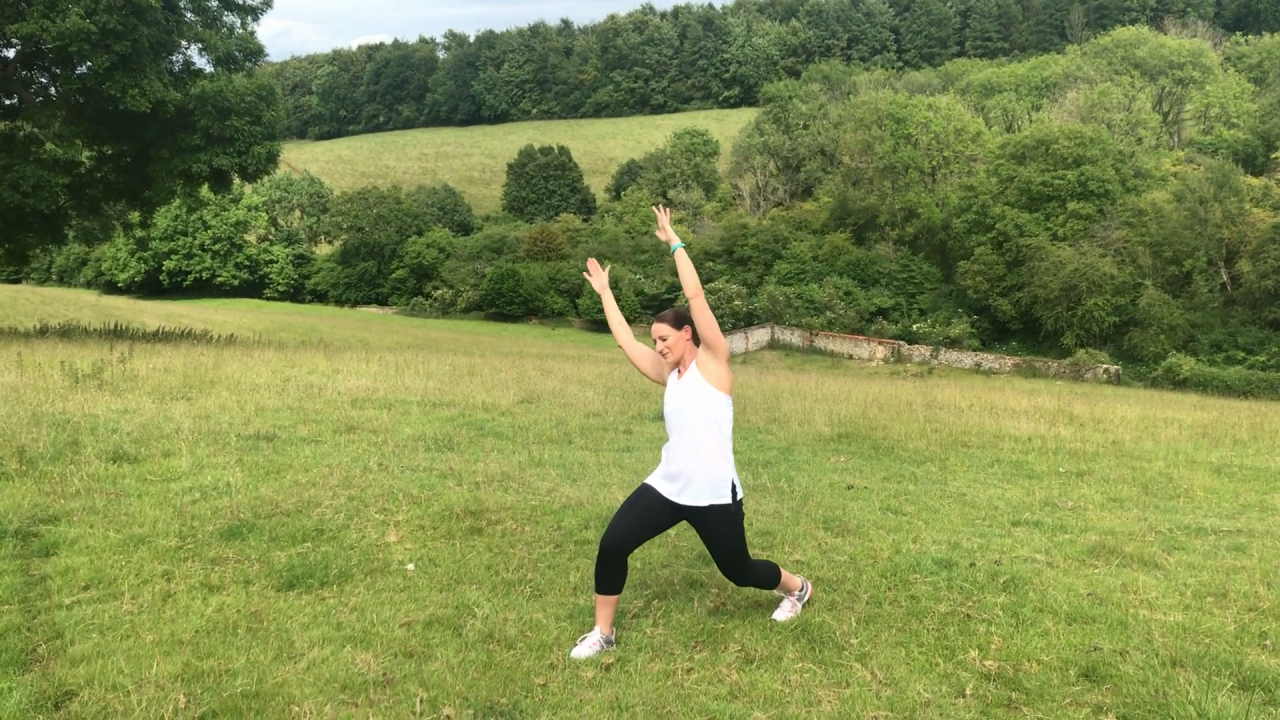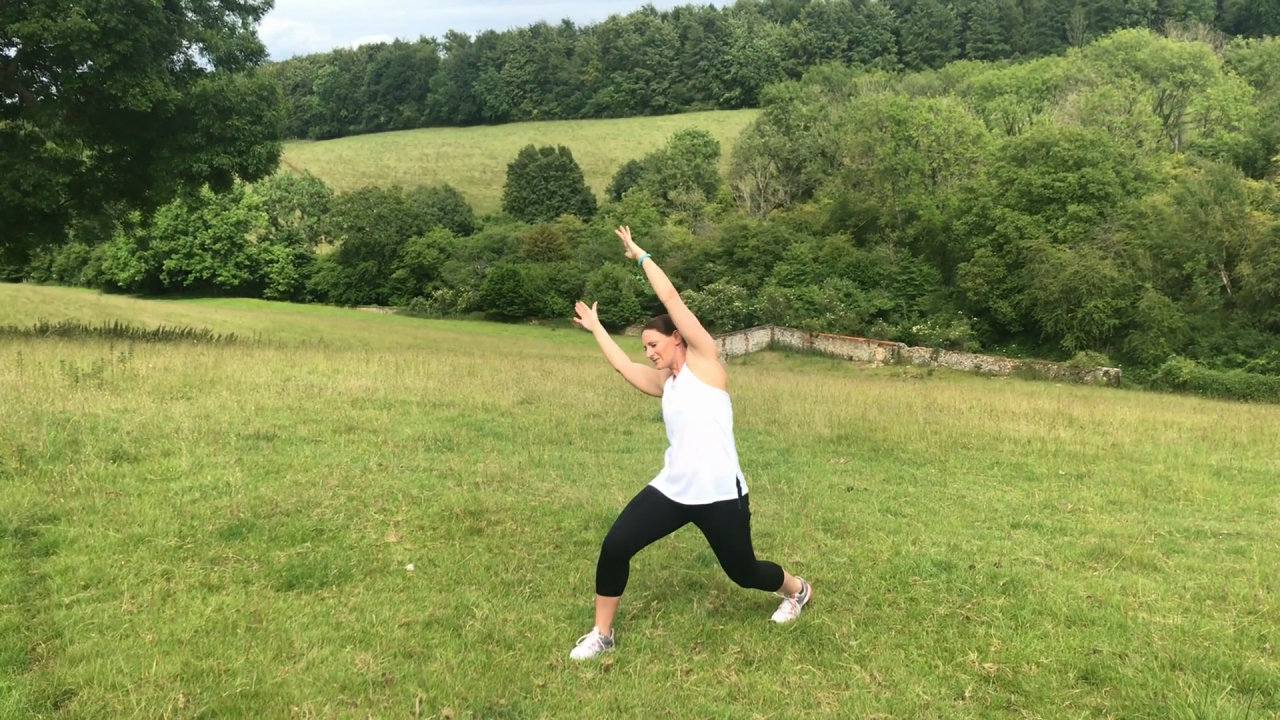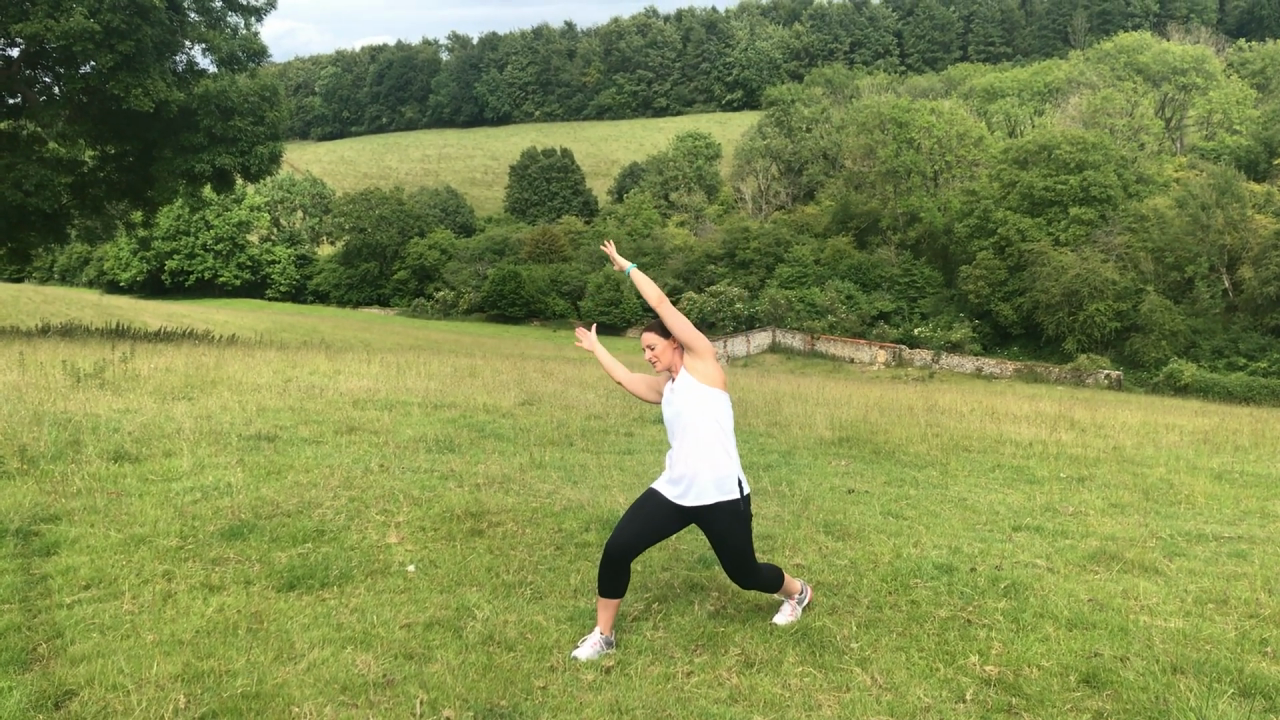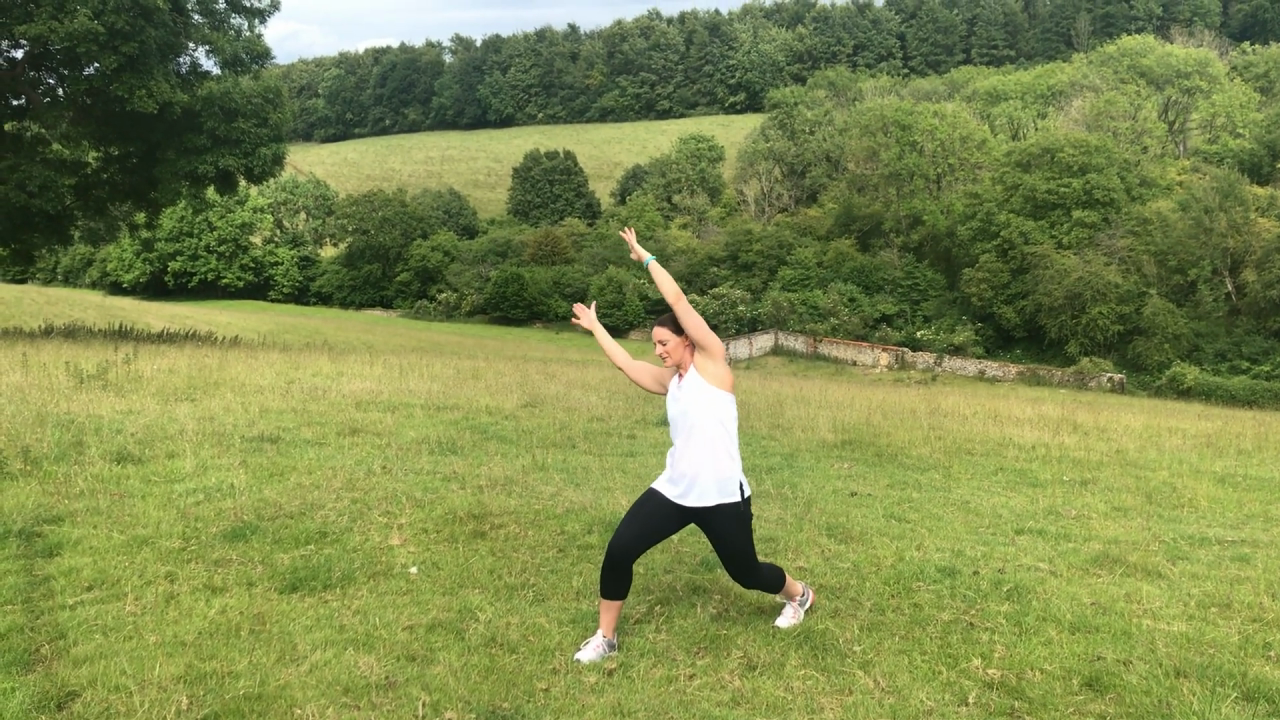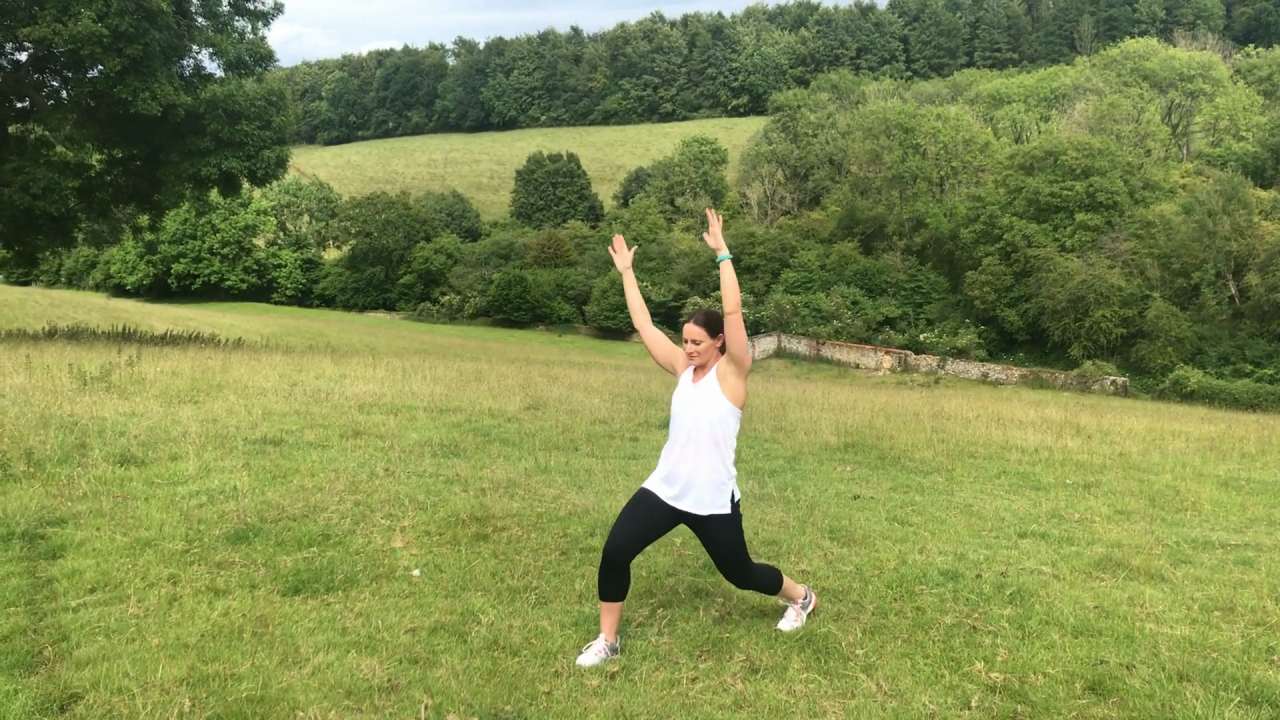
dt=0.3s
person 1, frame 1
left shoulder: (712, 362)
right shoulder: (669, 373)
left elbow: (695, 298)
right elbow: (626, 339)
left wrist: (674, 242)
right wrist: (605, 291)
left hip: (714, 494)
right hip: (667, 487)
left knee: (739, 570)
right knee: (612, 545)
left ankle: (797, 587)
right ankle: (602, 633)
person 1, frame 2
left shoulder: (703, 358)
right shoulder: (664, 381)
left elbow: (670, 298)
right elbow: (622, 364)
left wrist: (638, 254)
right wrist: (595, 326)
left hip: (720, 492)
right hip: (673, 489)
left knee: (743, 572)
right knee: (614, 547)
left ankle: (797, 590)
right ankle: (602, 633)
person 1, frame 3
left shoulder: (701, 360)
right shoulder: (663, 386)
left elbow: (661, 303)
right elbow: (622, 375)
left wrist: (626, 266)
right wrist: (593, 345)
left hip: (721, 494)
right hip: (675, 490)
left knee: (744, 573)
right knee: (616, 550)
left ankle: (797, 591)
right ankle: (602, 634)
person 1, frame 4
left shoulder: (711, 362)
right shoulder: (669, 379)
left elbow: (679, 303)
right elbow: (623, 361)
left wrist: (646, 257)
right wrist: (594, 325)
left hip: (721, 496)
right hip: (674, 490)
left knee: (745, 573)
right knee: (618, 552)
left ankle: (800, 594)
right ankle: (605, 637)
person 1, frame 5
left shoulder: (732, 371)
right shoulder: (684, 368)
left elbow: (732, 311)
right elbow: (644, 326)
left wrist: (721, 251)
right wrist: (626, 271)
left hip: (712, 501)
right hip: (664, 489)
left knee: (740, 574)
right knee: (614, 552)
left ankle: (800, 597)
right ankle: (607, 640)
